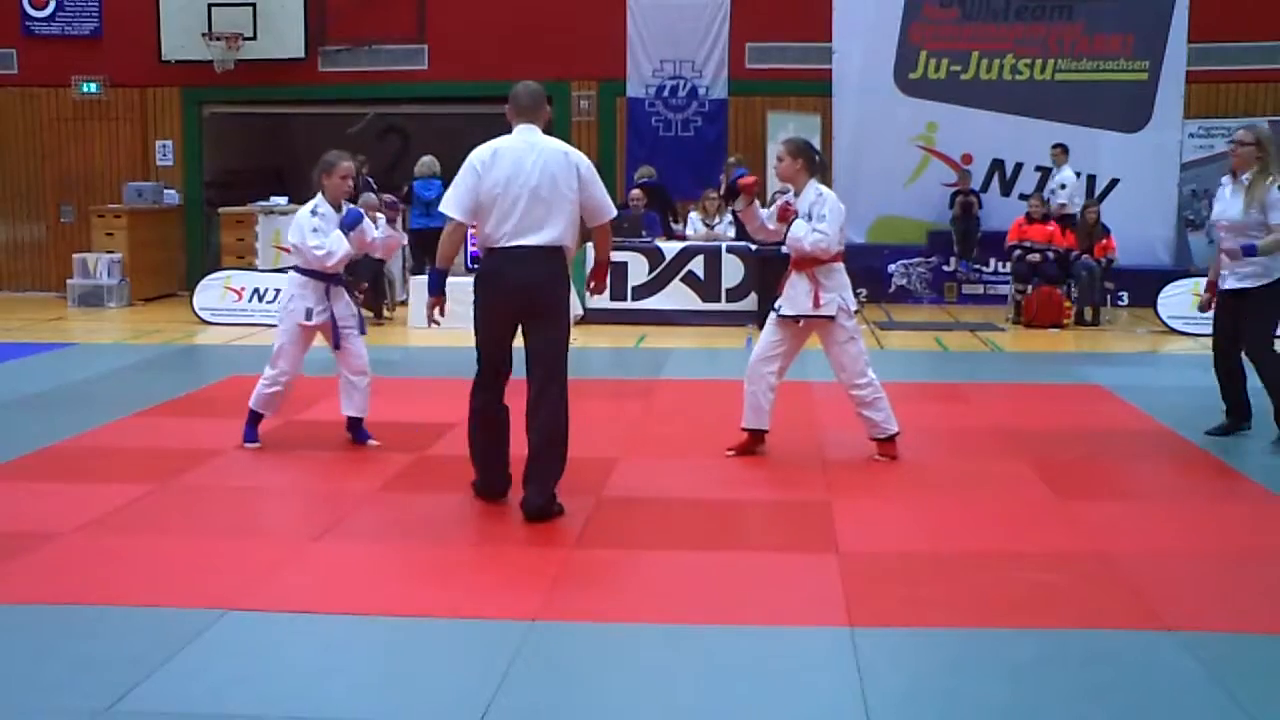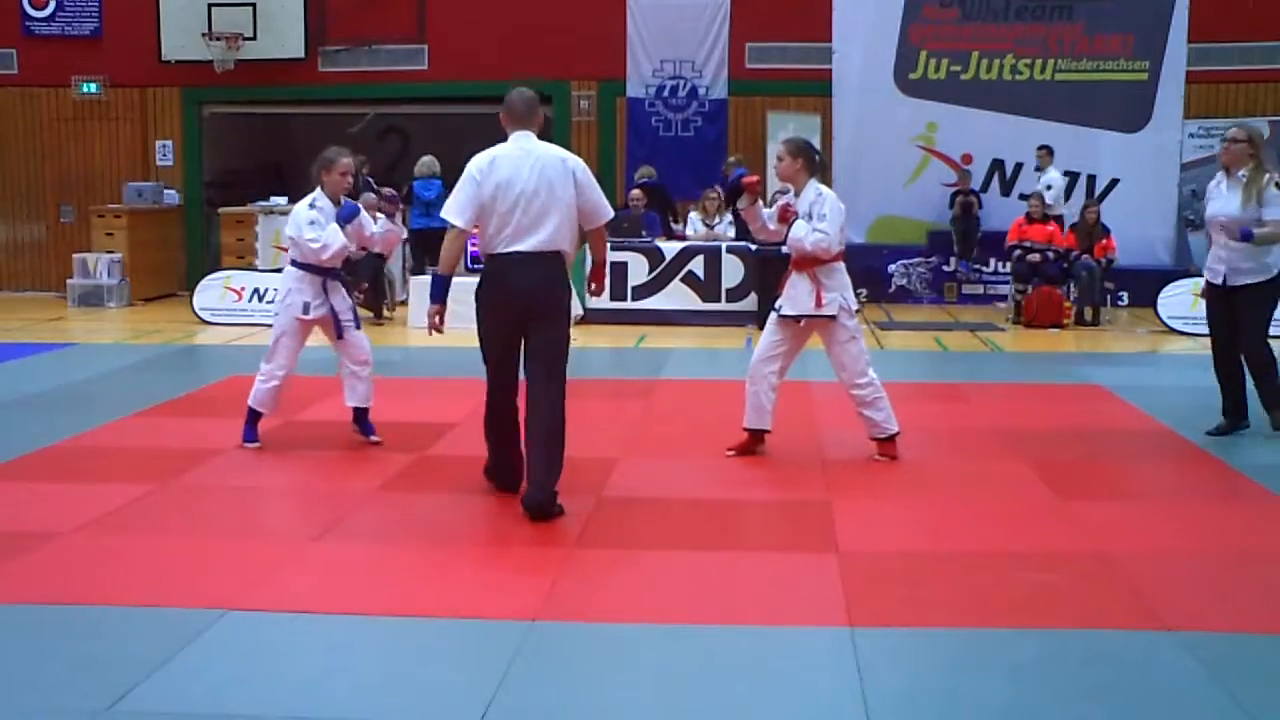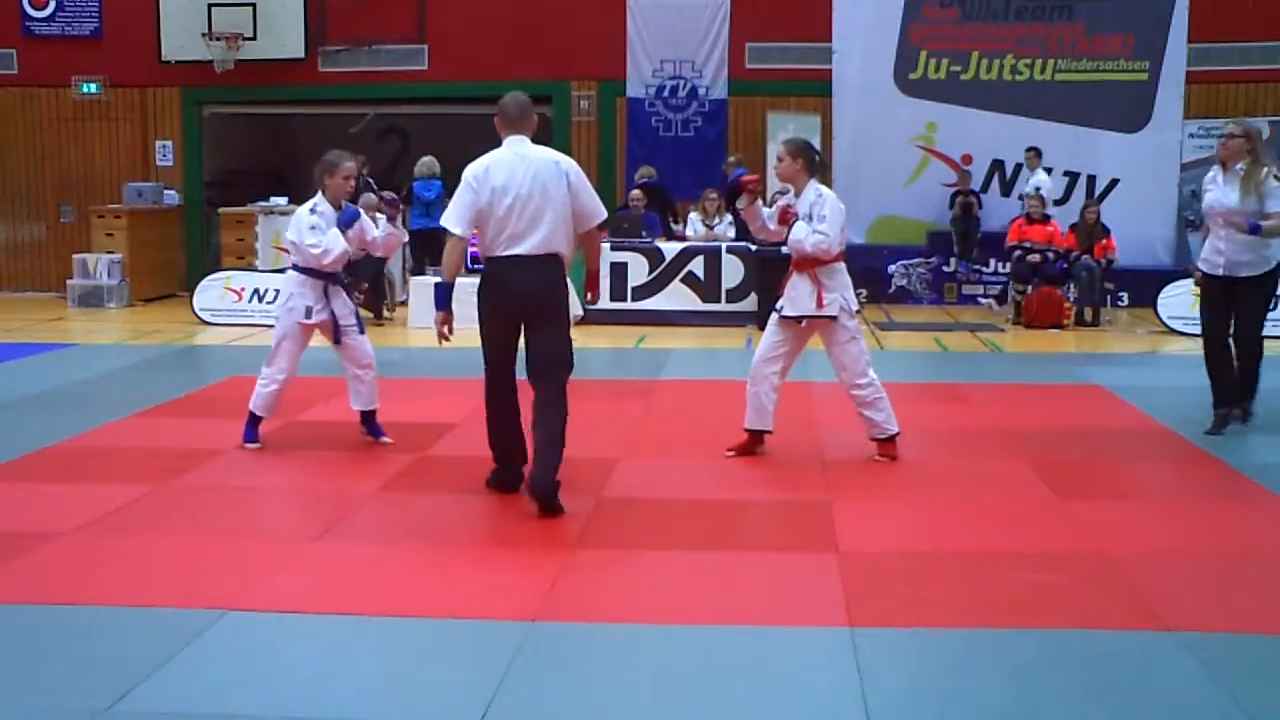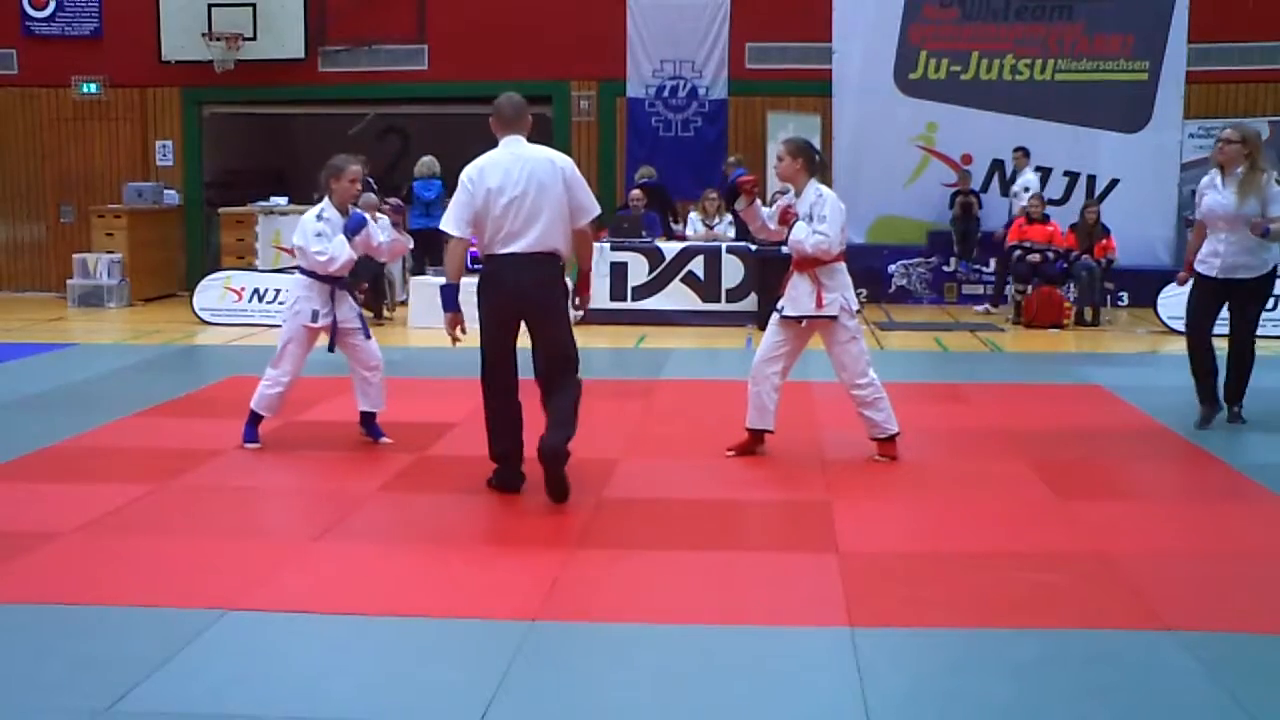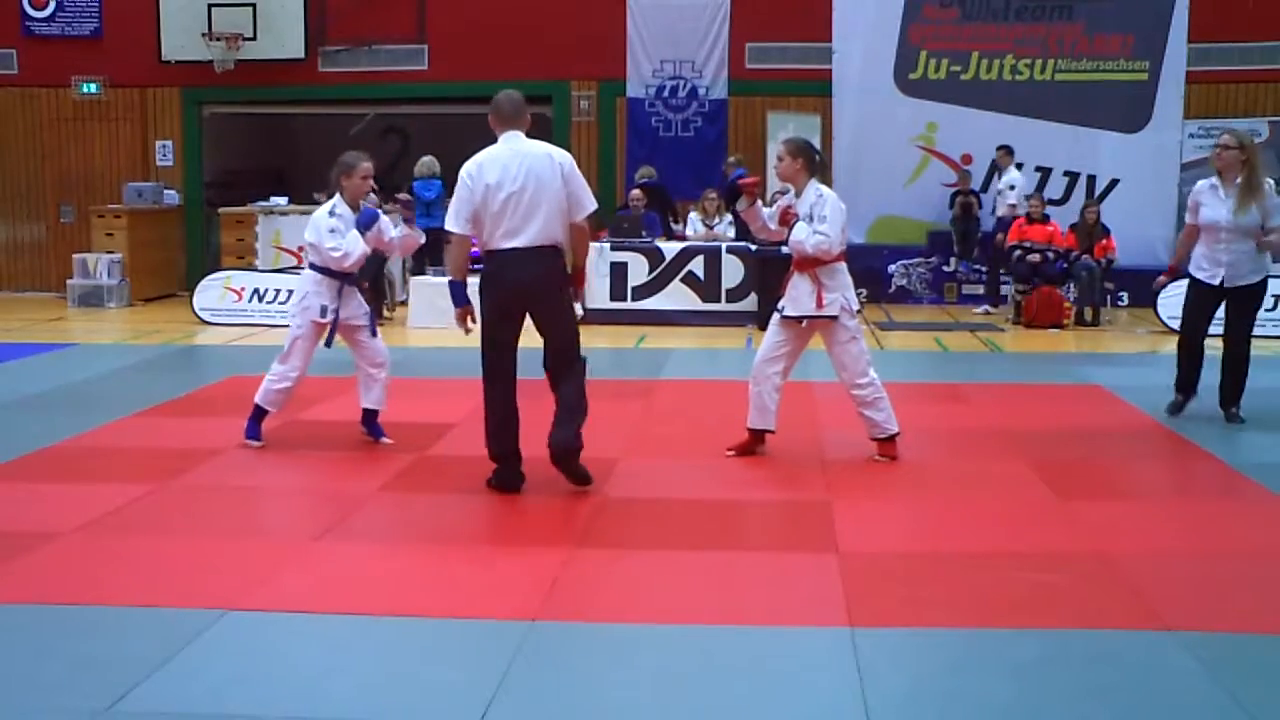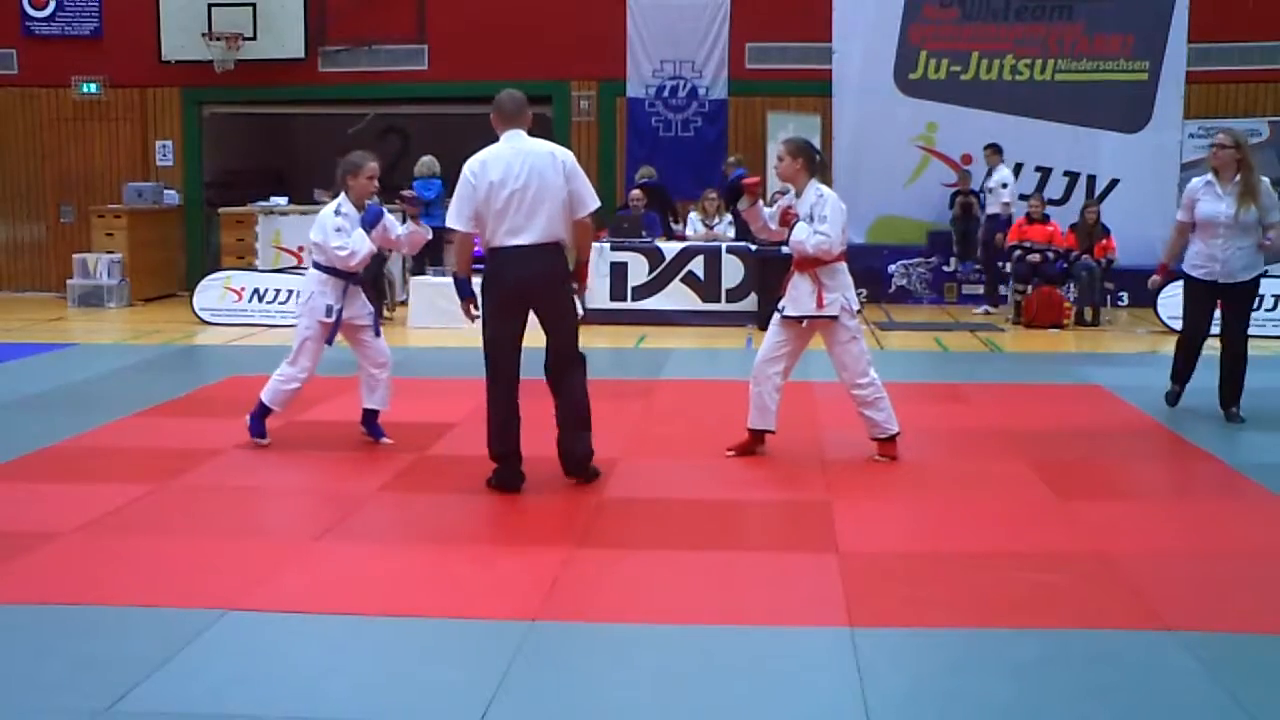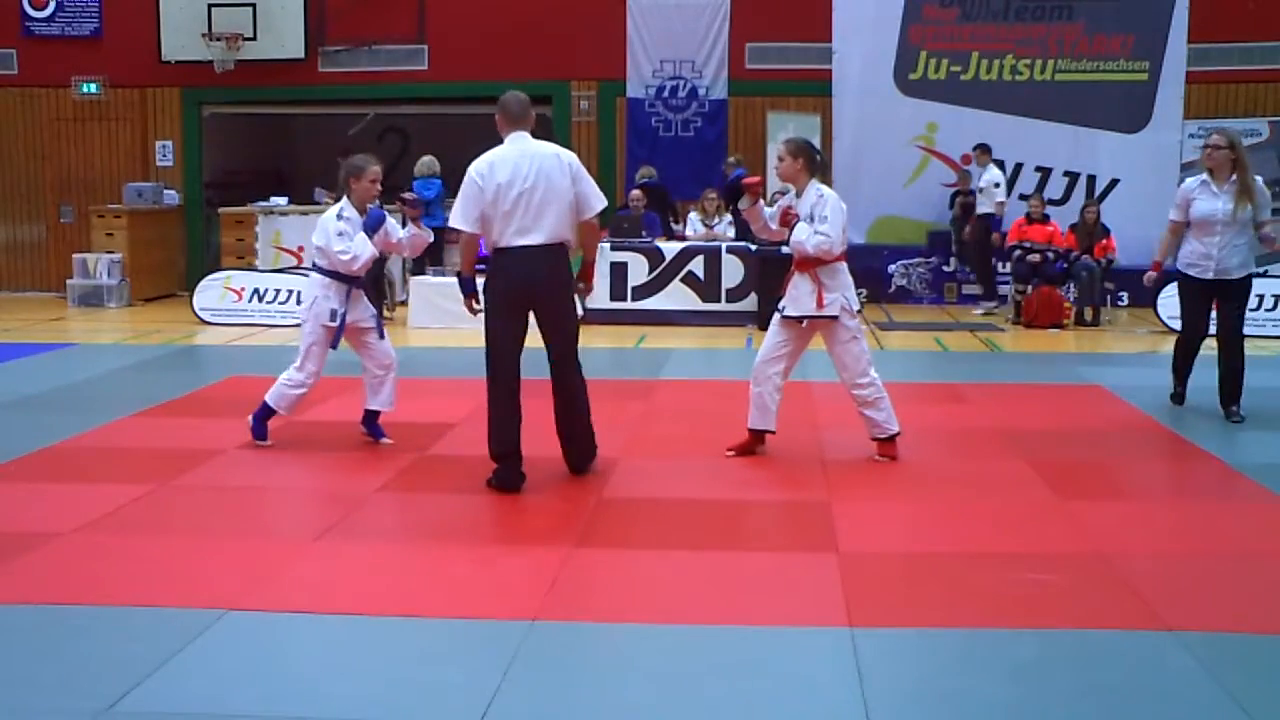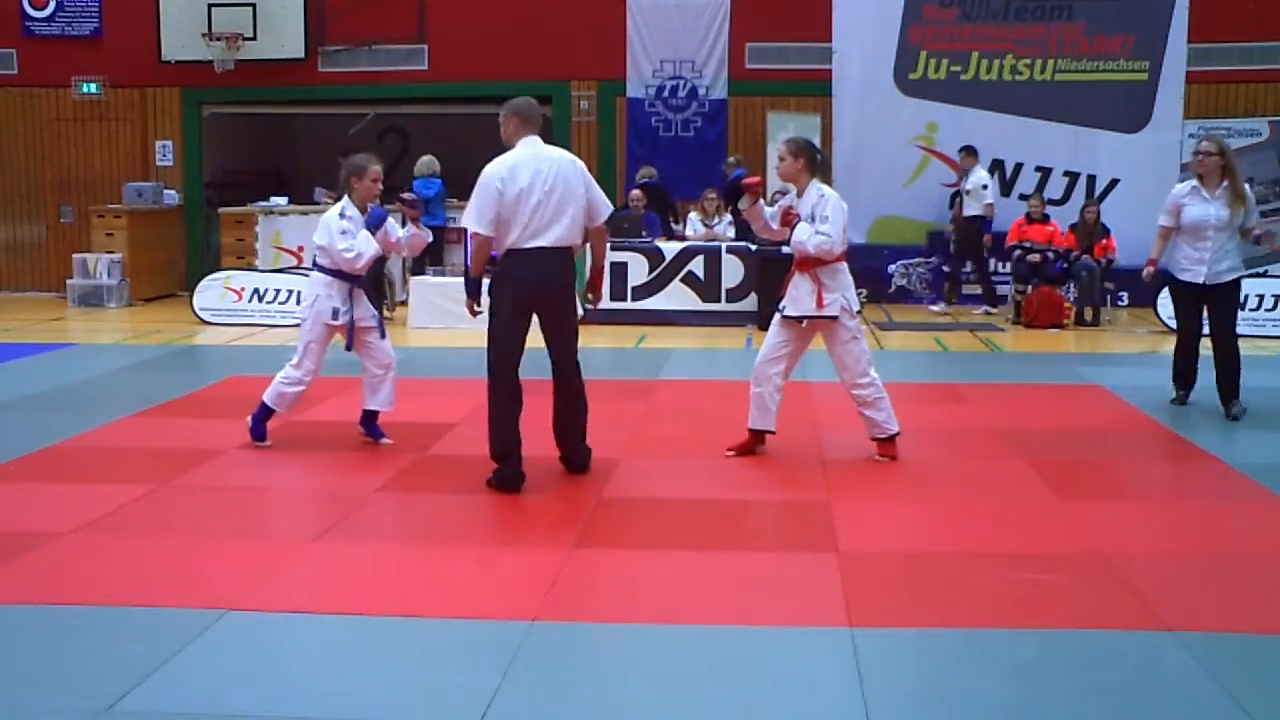
dt=0.1s
person 1, frame 1
left shoulder: (484, 156)
right shoulder: (571, 158)
left elbow: (455, 225)
right elbow: (601, 223)
left wrist: (436, 284)
right wrist: (602, 266)
left hip: (498, 272)
right hip: (548, 272)
left knee: (491, 378)
right knee: (547, 383)
left ankle: (492, 477)
right ankle: (540, 493)
person 1, frame 2
left shoulder: (483, 163)
right shoulder: (568, 163)
left elbow: (457, 232)
right elbow: (596, 226)
left wrist: (438, 292)
right wrist: (599, 269)
left hip: (500, 277)
right hip: (547, 276)
left knee: (501, 380)
right knee: (546, 383)
left ankle: (506, 470)
right ankle: (541, 491)
person 1, frame 3
left shoulder: (480, 170)
right shoulder: (562, 165)
left elbow: (458, 239)
right elbow: (590, 232)
left wrist: (444, 299)
right wrist: (593, 276)
left hip: (499, 279)
right hip: (546, 278)
left knee: (500, 377)
right knee: (550, 381)
left ankle: (509, 469)
right ankle: (543, 472)
person 1, frame 4
left shoulder: (477, 171)
right shoulder: (558, 163)
left elbow: (458, 240)
right elbow: (583, 230)
left wrist: (450, 300)
right wrist: (583, 279)
left hip: (498, 278)
right hip: (545, 276)
left knee: (499, 377)
right knee: (560, 372)
left ankle: (508, 469)
right ankle: (554, 445)
person 1, frame 5
left shoulder: (476, 166)
right shoulder: (557, 158)
left elbow: (460, 238)
right elbow: (581, 224)
left wrist: (459, 293)
right wrist: (578, 271)
left hip: (500, 272)
right hip: (546, 268)
left knee: (499, 372)
right knee: (566, 362)
left ankle: (508, 469)
right ankle: (565, 441)
person 1, frame 6
left shoulder: (478, 165)
right shoulder: (559, 156)
left elbow: (463, 235)
right elbow: (583, 221)
left wrist: (463, 285)
right wrist: (581, 267)
left hip: (502, 270)
right hip: (549, 265)
left knee: (502, 372)
right knee: (566, 362)
left ankle: (508, 468)
right ankle: (577, 455)
person 1, frame 7
left shoulder: (484, 166)
right shoulder: (563, 158)
left elbow: (468, 235)
right elbow: (589, 220)
left wrist: (467, 282)
right wrist: (587, 266)
left hip: (507, 269)
right hip: (553, 267)
left knee: (502, 370)
right knee: (565, 362)
left ankle: (508, 468)
right ankle: (579, 452)
person 1, frame 8
left shoulder: (498, 169)
right shoulder: (571, 164)
left elbow: (482, 237)
right elbow: (598, 227)
left wrist: (473, 283)
right wrist: (596, 275)
left hip: (515, 271)
right hip: (559, 269)
left knee: (503, 371)
right knee: (565, 364)
left ankle: (508, 468)
right ankle: (575, 454)
person 2, frame 1
left shoulder: (824, 198)
right shoulder: (790, 201)
left elbow: (824, 244)
right elbow: (762, 231)
left wrist: (793, 223)
right wrist: (746, 201)
left hip: (827, 292)
right hip: (796, 290)
left knee: (855, 372)
right knee: (762, 363)
left ankle: (885, 436)
right ankle: (755, 436)
person 2, frame 2
left shoulder: (824, 198)
right shoulder: (791, 201)
left elbow: (825, 244)
right elbow: (764, 231)
left wrist: (794, 224)
right wrist: (750, 200)
left hip: (828, 291)
right hip: (796, 289)
left knee: (855, 372)
right knee: (763, 363)
left ankle: (885, 436)
right ankle: (755, 435)
person 2, frame 3
left shoulder: (824, 199)
right shoulder: (790, 201)
left elbow: (826, 245)
right elbow: (764, 230)
left wrist: (793, 226)
right wrist: (750, 200)
left hip: (828, 292)
right hip: (797, 290)
left knee: (856, 372)
right knee: (764, 364)
left ankle: (885, 437)
right ankle: (755, 436)
person 2, frame 4
left shoulder: (825, 199)
right shoulder: (790, 201)
left elbow: (826, 246)
right elbow: (764, 229)
left wrist: (794, 226)
right wrist: (749, 201)
left hip: (829, 291)
right hip: (798, 289)
left knee: (856, 372)
right knee: (765, 364)
left ankle: (886, 436)
right ankle: (756, 436)
person 2, frame 5
left shoulder: (825, 198)
right shoulder: (791, 201)
left elbow: (827, 246)
right elbow: (765, 229)
left wrist: (794, 226)
right wrist: (750, 202)
left hip: (829, 291)
right hip: (799, 290)
left knee: (856, 371)
right knee: (766, 364)
left ankle: (886, 436)
right ankle: (756, 436)
person 2, frame 6
left shoulder: (825, 199)
right shoulder: (791, 201)
left elbow: (828, 246)
right elbow: (765, 229)
left wrist: (795, 226)
right wrist: (751, 201)
left hip: (830, 291)
right hip: (799, 289)
left knee: (857, 371)
right knee: (766, 364)
left ankle: (886, 436)
right ankle: (756, 436)
person 2, frame 7
left shoulder: (826, 199)
right shoulder: (792, 201)
left elbow: (828, 246)
right elbow: (766, 229)
left wrist: (795, 226)
right wrist: (752, 201)
left hip: (831, 291)
right hip: (799, 290)
left knee: (857, 371)
right knee: (767, 364)
left ankle: (886, 436)
right ankle: (756, 436)
person 2, frame 8
left shoulder: (827, 198)
right shoulder: (793, 200)
left elbow: (829, 246)
right elbow: (767, 229)
left wrist: (796, 226)
right wrist: (752, 201)
left hip: (831, 291)
right hip: (800, 289)
left knee: (857, 371)
right knee: (767, 365)
left ankle: (886, 436)
right ankle: (756, 436)
person 3, frame 1
right shoulder: (1223, 190)
left wrist: (1248, 249)
right wrist: (1210, 288)
right hip: (1229, 284)
right knee: (1224, 351)
right ankle: (1237, 415)
person 3, frame 2
right shoulder: (1215, 186)
left wrist: (1245, 235)
right wrist: (1208, 280)
right hip: (1220, 279)
left knee: (1254, 345)
right knee: (1223, 349)
right ankle: (1235, 415)
person 3, frame 3
right shoulder: (1211, 179)
left wrist: (1252, 227)
right wrist: (1200, 266)
right hip: (1215, 269)
left knee: (1248, 338)
right knee: (1213, 336)
left ankle: (1244, 401)
right ankle: (1223, 405)
person 3, frame 4
right shoulder: (1208, 183)
right wrist: (1187, 267)
left hip: (1255, 274)
right hip: (1210, 271)
left knee: (1242, 339)
right knee: (1196, 332)
left ankle: (1234, 402)
right ankle: (1208, 401)
person 3, frame 5
right shoulder: (1202, 190)
right elbow: (1189, 234)
right wrist: (1171, 270)
left hip: (1249, 280)
right hip: (1205, 276)
left knee: (1238, 342)
right knee: (1190, 335)
left ankle: (1231, 404)
right ankle: (1182, 392)
person 3, frame 6
right shoulder: (1197, 187)
right elbow: (1181, 232)
right wrist: (1162, 270)
left hip: (1243, 277)
right hip: (1199, 273)
left knee: (1234, 340)
right knee: (1192, 334)
left ankle: (1231, 404)
right ankle: (1177, 383)
person 3, frame 7
left shoulder: (1252, 187)
right shoulder: (1191, 187)
left elbow: (1262, 227)
right elbow: (1173, 231)
left wrist: (1266, 238)
right wrist: (1156, 265)
left hip: (1236, 274)
right hip: (1193, 272)
left knee: (1231, 337)
right knee: (1192, 332)
left ankle: (1231, 403)
right ankle: (1179, 385)
person 3, frame 8
left shoulder: (1241, 194)
right shoulder: (1181, 192)
left elbow: (1246, 232)
right elbow: (1163, 235)
left wrist: (1261, 238)
right wrist: (1152, 263)
left hip: (1226, 277)
right hip: (1185, 276)
left knee: (1225, 337)
right knee: (1188, 336)
left ankle: (1231, 399)
right ankle: (1182, 388)
person 4, frame 1
left shoulder: (352, 215)
right shoulder: (308, 215)
left elbow: (379, 247)
right elbow: (321, 256)
right wrist: (345, 232)
left hip: (335, 294)
right hip: (304, 294)
left knee: (356, 363)
right knee: (282, 365)
left ankle: (356, 426)
right ankle: (252, 423)
person 4, frame 2
left shoulder: (350, 209)
right shoulder: (306, 209)
right elbow: (318, 250)
right wrist: (340, 225)
left hip: (332, 289)
right hip: (301, 289)
left knee: (359, 353)
right knee: (279, 361)
left ankle: (361, 419)
right ankle: (251, 423)
person 4, frame 3
left shoulder: (352, 214)
right shoulder: (307, 214)
left elbow: (379, 247)
right elbow: (318, 255)
right wrist: (341, 230)
left hip: (333, 294)
right hip: (301, 293)
left knee: (362, 358)
right knee: (279, 366)
left ankle: (369, 421)
right ankle: (251, 425)
person 4, frame 4
left shoulder: (358, 219)
right shoulder: (313, 219)
left elbow: (386, 252)
right elbow: (324, 262)
right wrist: (348, 236)
left hip: (339, 297)
right hip: (308, 296)
left knee: (370, 360)
right knee: (284, 367)
left ankle: (369, 423)
right ankle: (252, 424)
person 4, frame 5
left shoulder: (369, 214)
right shoulder: (325, 216)
left elbow: (399, 246)
right elbow: (339, 258)
left wrist: (409, 222)
right wrist: (361, 231)
left hip: (347, 294)
right hip: (318, 292)
left knee: (376, 357)
right knee: (291, 362)
left ankle: (370, 421)
right ankle: (255, 421)
person 4, frame 6
left shoulder: (374, 213)
right shoulder: (331, 215)
left elbow: (406, 244)
right elbow: (345, 257)
left wrist: (415, 219)
right wrist: (366, 229)
left hip: (351, 293)
right hip: (322, 291)
left knee: (378, 357)
right knee: (300, 363)
left ankle: (370, 422)
right ankle: (258, 417)
person 4, frame 7
left shoulder: (375, 217)
right shoulder: (334, 219)
left elbow: (408, 247)
right elbow: (348, 262)
left wrist: (415, 221)
right wrist: (368, 234)
left hip: (353, 297)
right hip: (325, 296)
left knee: (382, 359)
right knee: (306, 369)
left ankle: (370, 421)
right ankle: (260, 418)
person 4, frame 8
left shoulder: (374, 216)
right shoulder: (336, 218)
left elbow: (407, 246)
right elbow: (352, 260)
left wrist: (414, 221)
right wrist: (371, 231)
left hip: (353, 296)
right hip: (326, 294)
left knee: (382, 359)
right knee: (304, 367)
left ankle: (369, 422)
right ankle: (259, 419)
